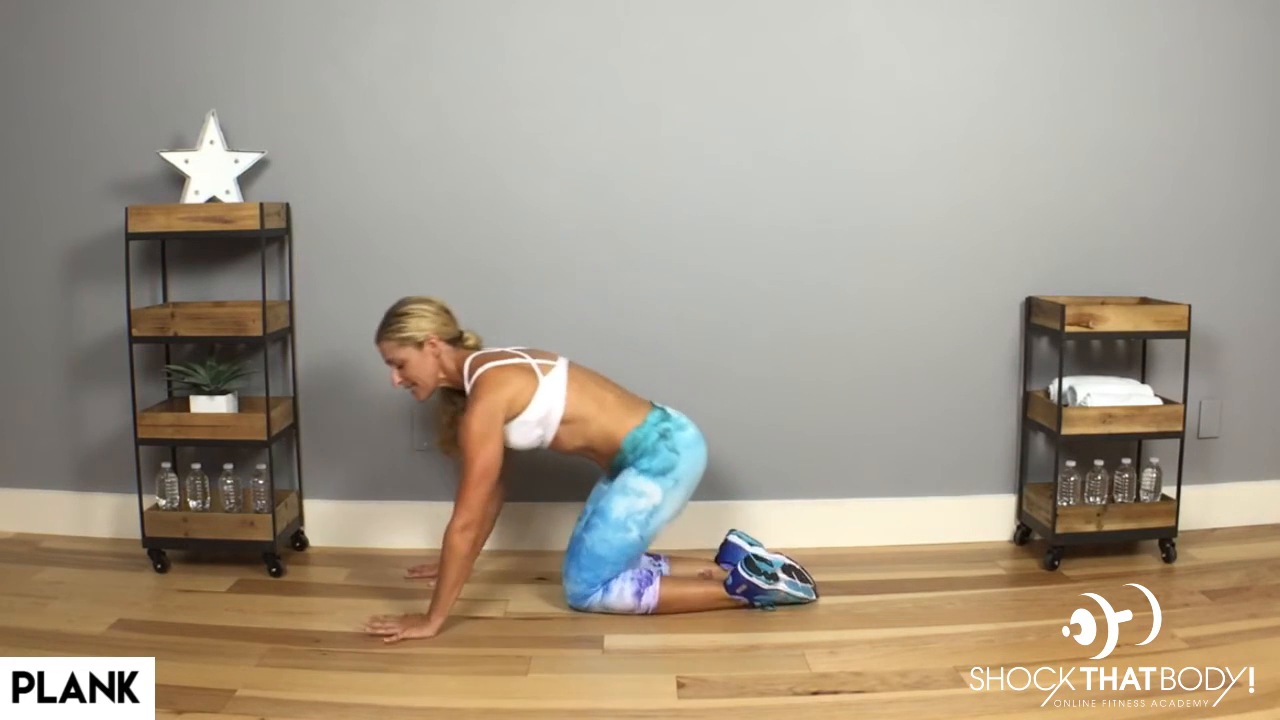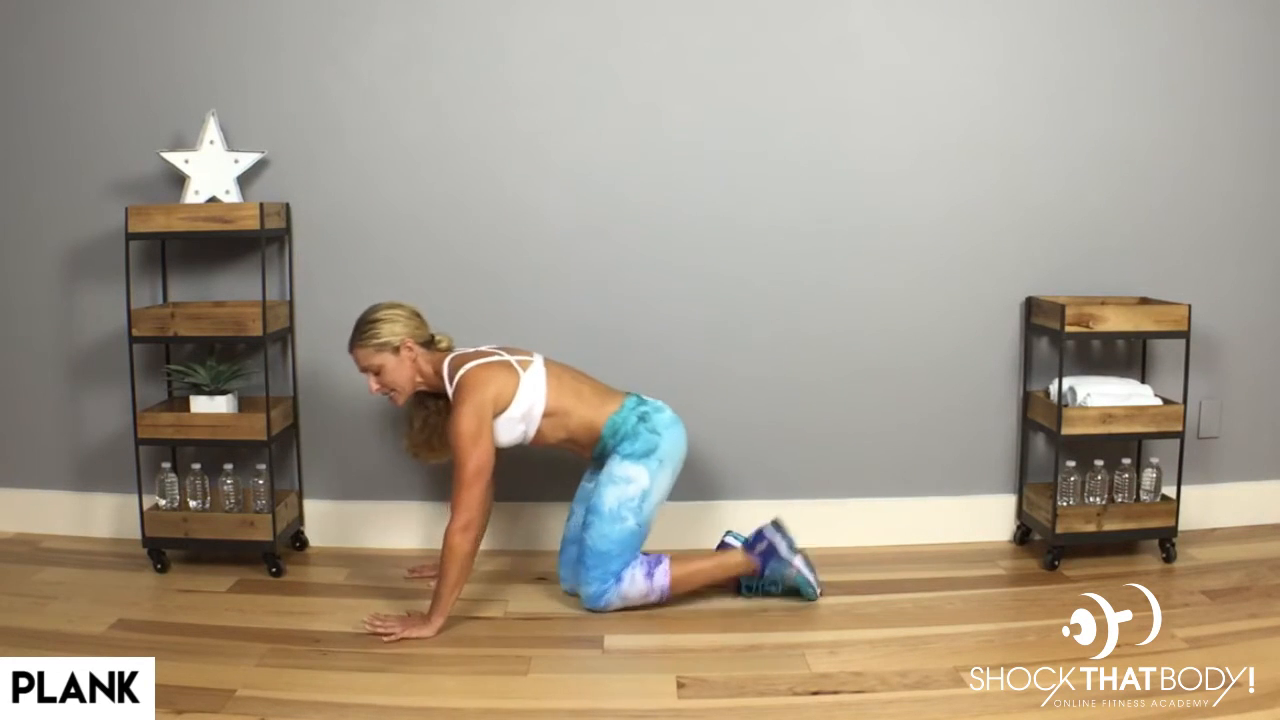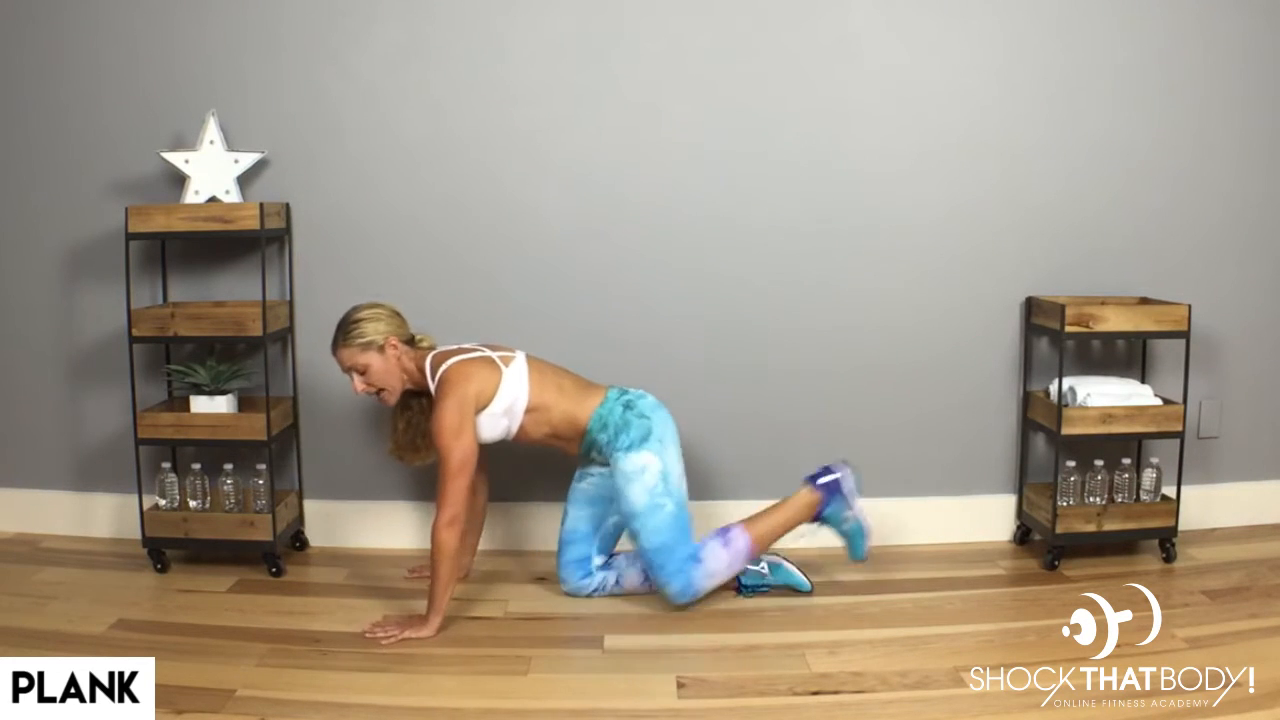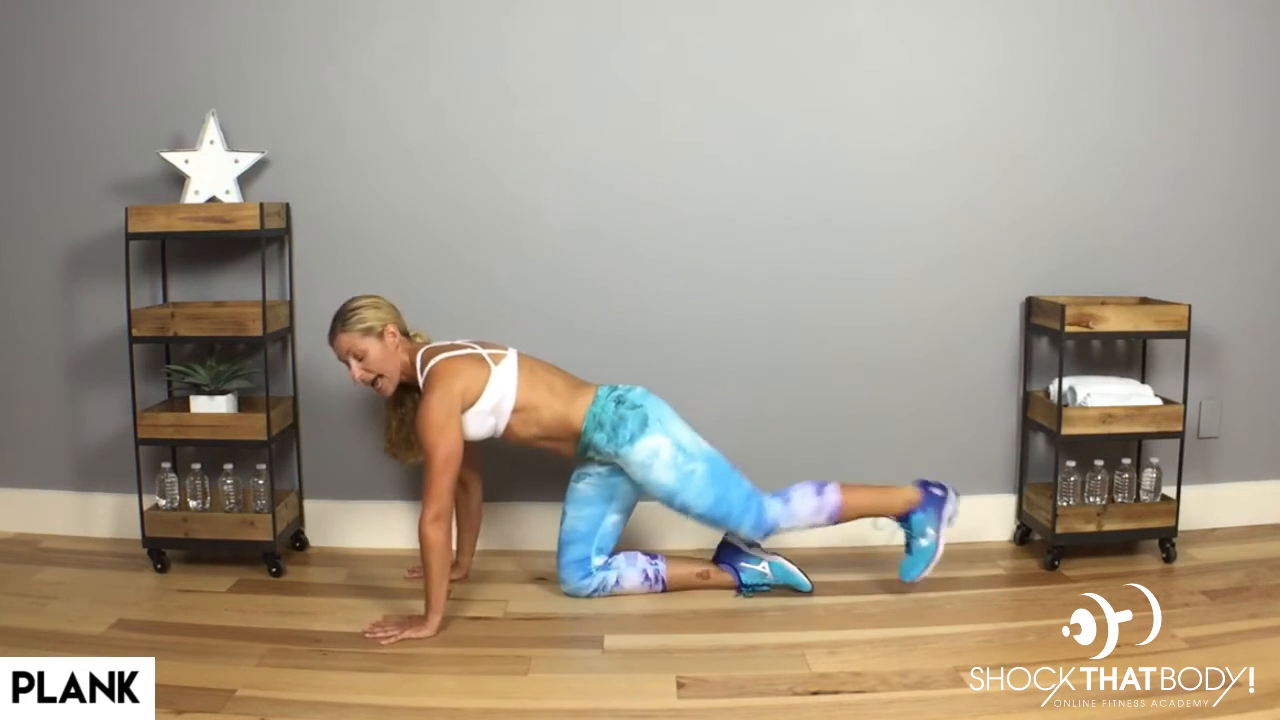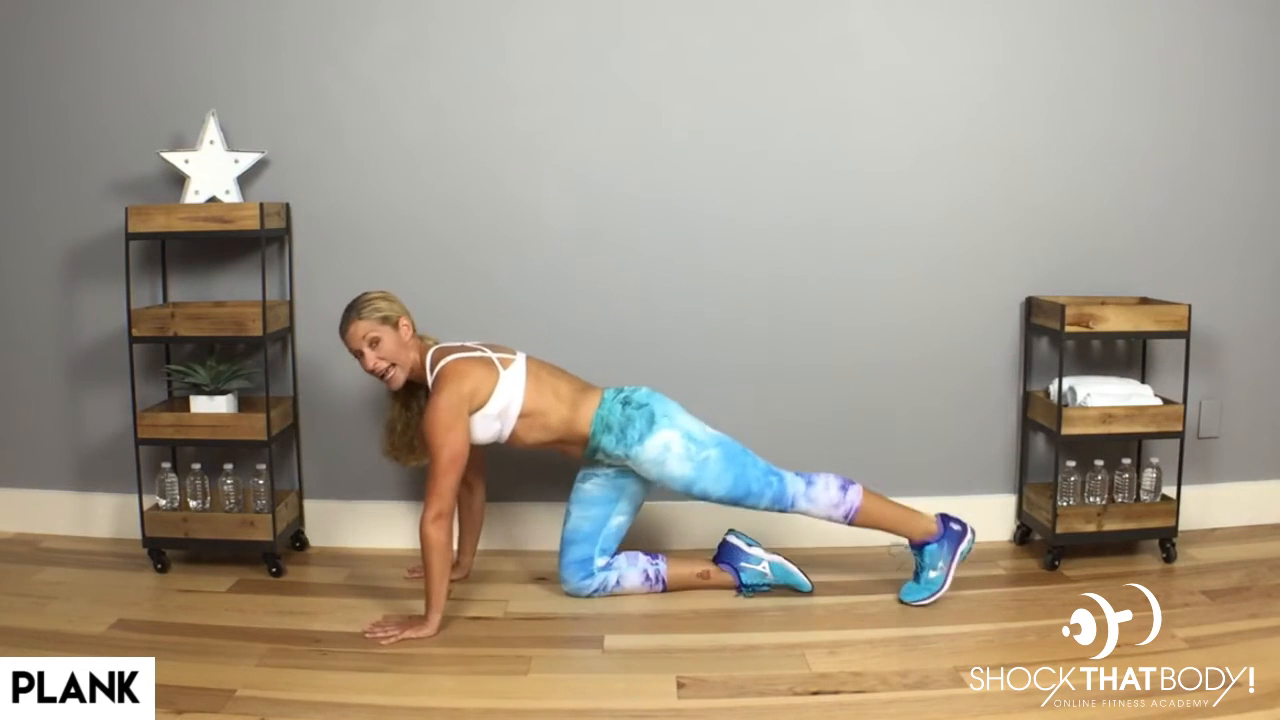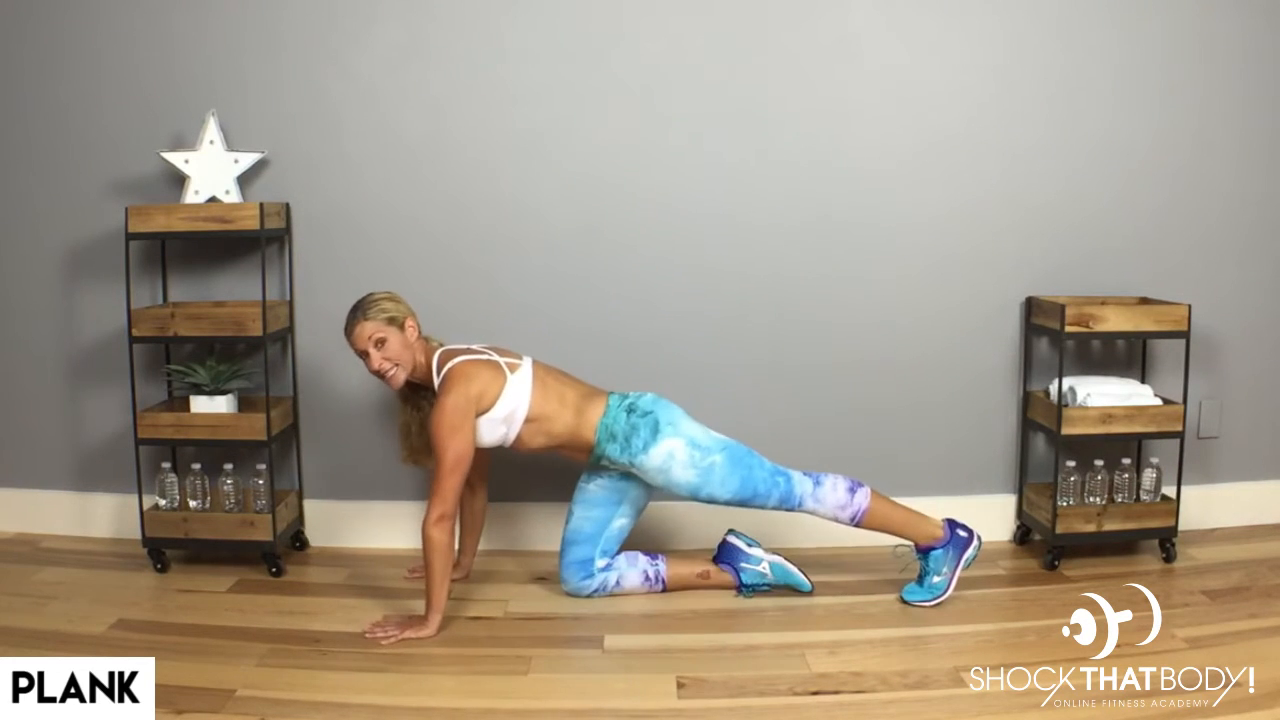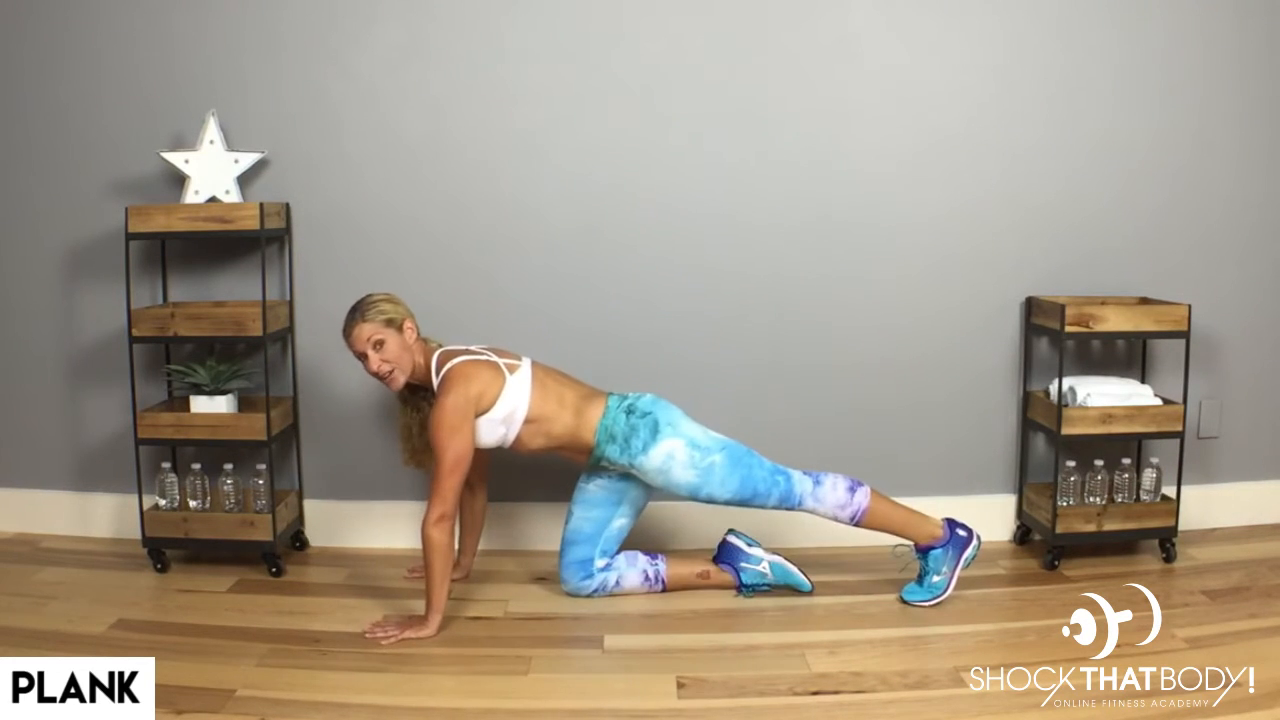
dt=0.2s
person 1, frame 1
left shoulder: (486, 396)
right shoulder: (483, 371)
left elbow: (466, 521)
right elbow: (490, 492)
left wrist: (432, 619)
right wrist: (458, 563)
left hip: (663, 451)
right hip: (647, 448)
left knee: (586, 589)
right knee: (586, 569)
left ankle: (743, 587)
right ankle: (734, 561)
person 1, frame 2
left shoulder: (472, 395)
right shoulder: (457, 375)
left elbow: (464, 521)
right elbow: (483, 488)
left wrist: (434, 618)
right wrist: (459, 565)
left hip: (643, 433)
right hip: (619, 441)
left knee: (601, 594)
right knee: (579, 578)
left ankle: (759, 555)
right ankle: (737, 560)
person 1, frame 3
left shoulder: (455, 389)
right shoulder: (448, 376)
left elbow: (449, 516)
right elbow: (473, 482)
left wrist: (432, 617)
right wrist: (460, 566)
left hip: (631, 426)
right hip: (606, 440)
left knee: (682, 587)
right knee: (580, 575)
left ankle: (822, 494)
right ankle: (741, 566)
person 1, frame 4
left shoulder: (438, 389)
right shoulder: (439, 373)
left elbow: (434, 514)
right elbow: (468, 478)
left wrist: (431, 617)
right wrist: (462, 562)
left hip: (627, 423)
right hip: (602, 448)
left knee: (756, 515)
right knee: (580, 576)
left ankle: (920, 501)
right ankle: (738, 569)
person 1, frame 5
left shoulder: (447, 389)
right shoulder: (444, 372)
left elbow: (436, 513)
right elbow: (472, 480)
left wrist: (430, 618)
right wrist: (463, 561)
left hip: (634, 425)
right hip: (610, 451)
left knee: (776, 490)
right knee: (582, 576)
left ankle: (939, 532)
right ankle: (736, 567)
person 1, frame 6
left shoulder: (453, 391)
right shoulder: (452, 373)
left elbow: (439, 514)
right elbow: (474, 483)
left wrist: (430, 619)
right wrist: (463, 562)
left hip: (640, 432)
right hip: (614, 457)
left knee: (784, 489)
right knee: (581, 576)
left ankle: (944, 538)
right ankle: (735, 568)
person 1, frame 7
left shoulder: (453, 392)
right shoulder: (454, 373)
left elbow: (439, 515)
right elbow: (475, 483)
left wrist: (431, 619)
right wrist: (463, 561)
left hip: (639, 432)
right hip: (613, 458)
left knee: (783, 488)
right knee: (581, 576)
left ankle: (944, 537)
right ankle: (736, 568)
